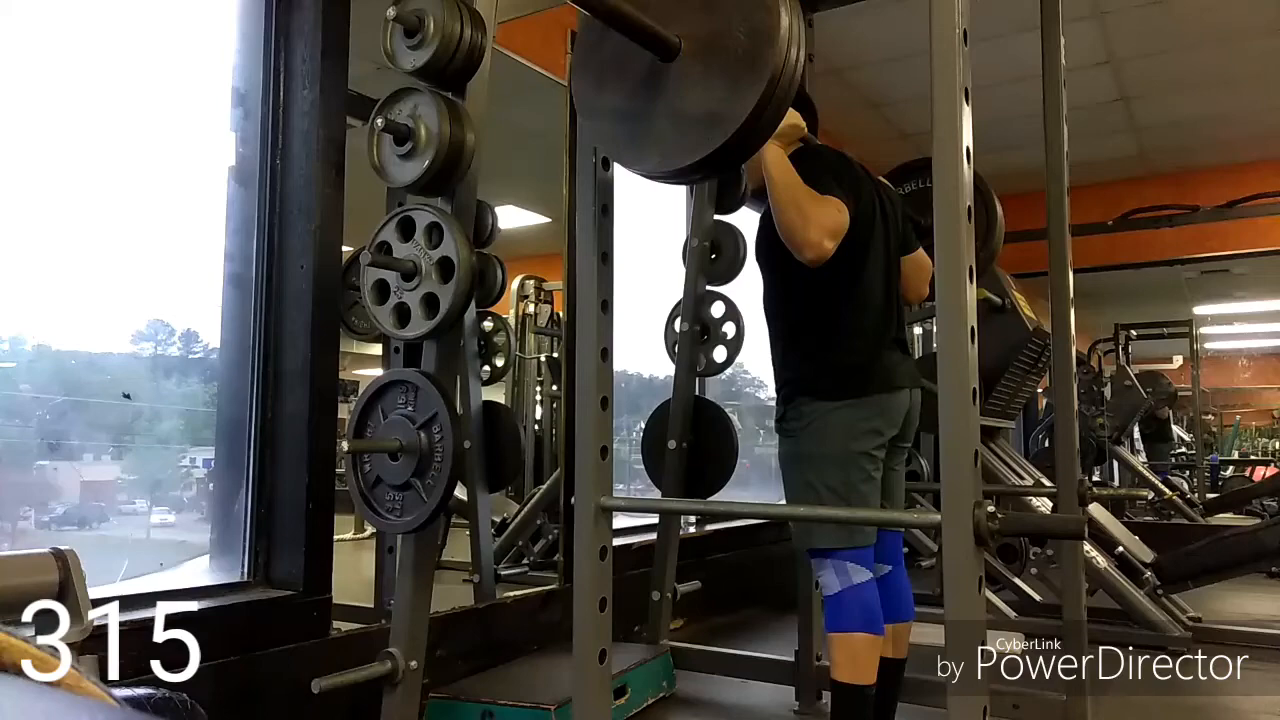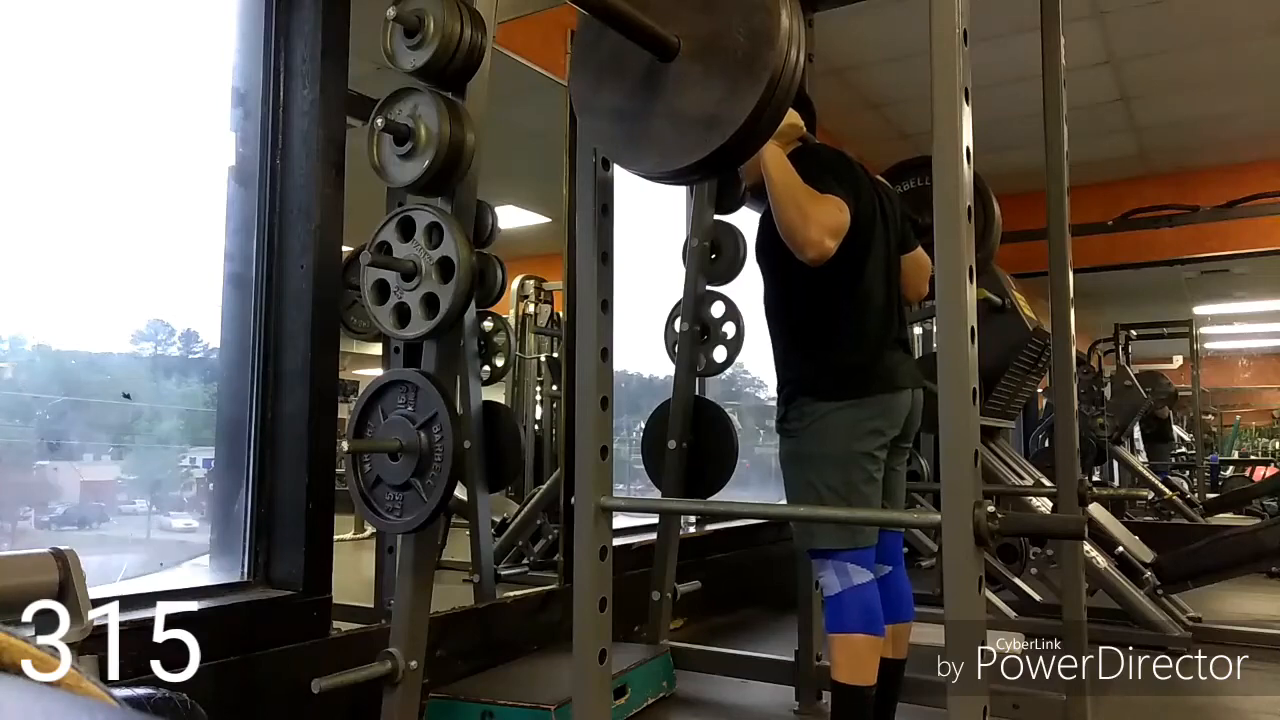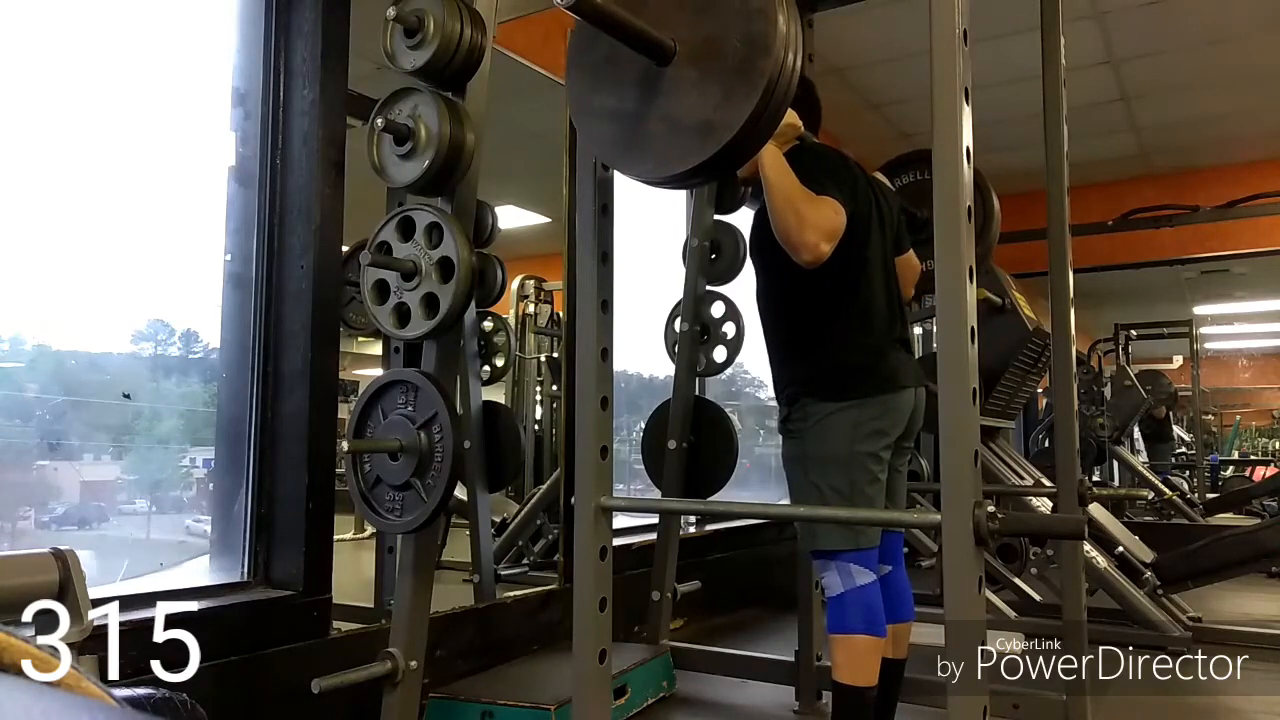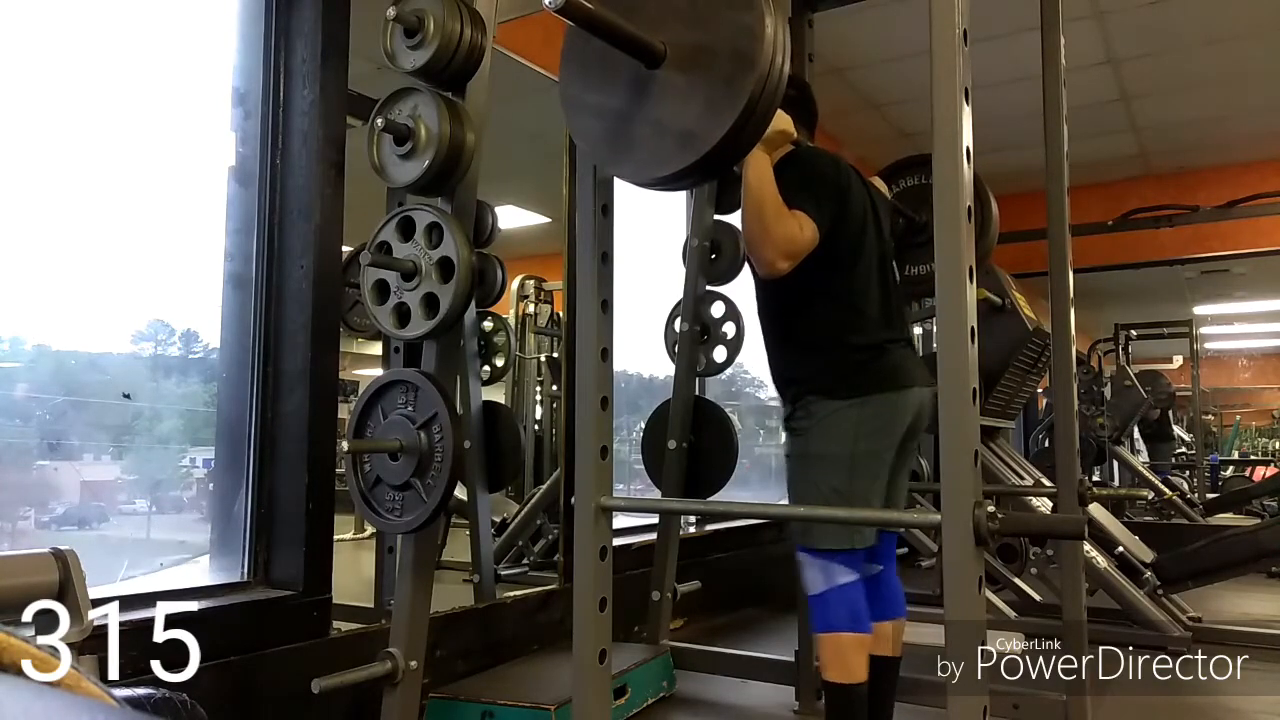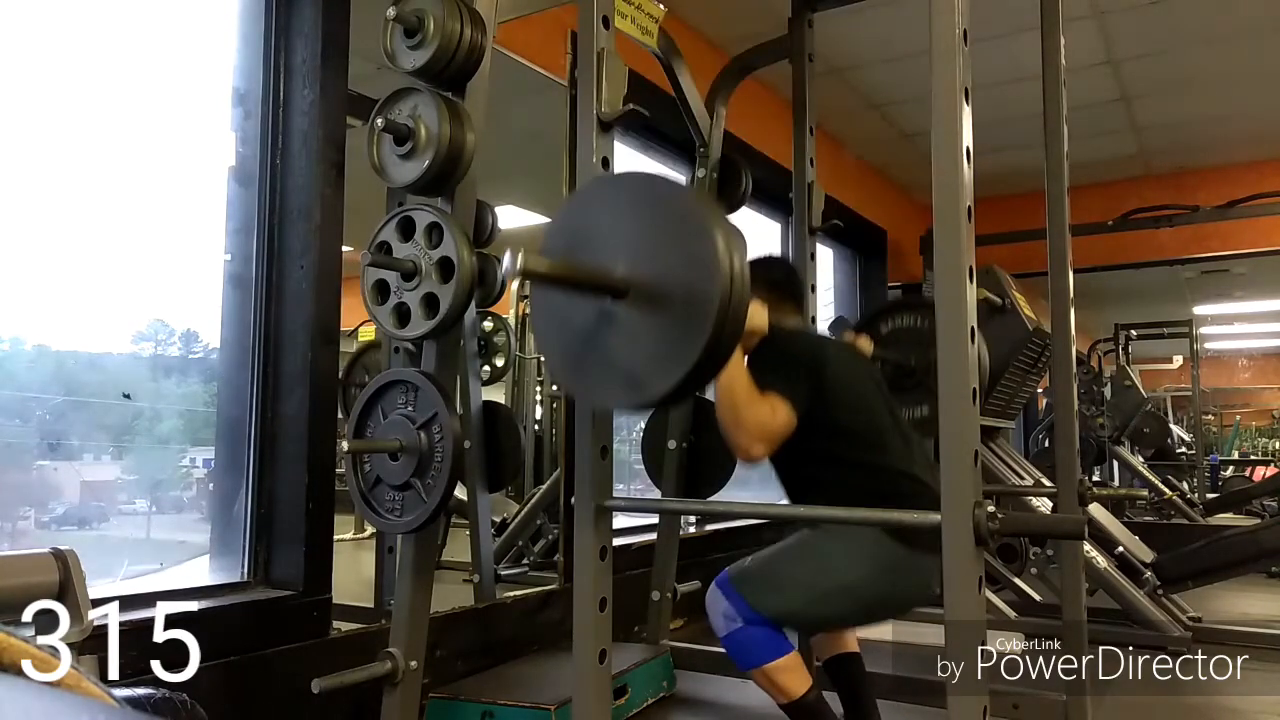
dt=1s
person 1, frame 1
left shoulder: (815, 166)
right shoulder: (865, 183)
left elbow: (814, 239)
right elbow: (917, 283)
left wrist: (768, 148)
left hip: (837, 396)
right hip: (887, 387)
left knee: (843, 565)
right knee: (879, 559)
person 1, frame 2
left shoulder: (814, 165)
right shoulder: (863, 182)
left elbow: (817, 239)
right elbow: (917, 282)
left wrist: (768, 148)
left hip: (839, 396)
right hip: (888, 388)
left knee: (844, 566)
right knee: (880, 560)
person 1, frame 3
left shoulder: (810, 165)
right shoulder: (859, 179)
left elbow: (811, 240)
right elbow: (906, 279)
left wrist: (768, 149)
left hip: (841, 395)
right hip: (890, 387)
left knee: (846, 566)
right knee: (880, 561)
person 1, frame 4
left shoulder: (802, 169)
right shoulder: (849, 180)
left elbow: (774, 252)
left wrist: (755, 149)
left hip: (846, 394)
right hip: (894, 385)
left knee: (830, 564)
right knee: (870, 563)
person 1, frame 5
left shoulder: (780, 349)
right shoulder: (836, 350)
left elbow: (753, 438)
left hip: (896, 541)
right hip: (928, 534)
left knee: (731, 602)
right knee: (805, 582)
